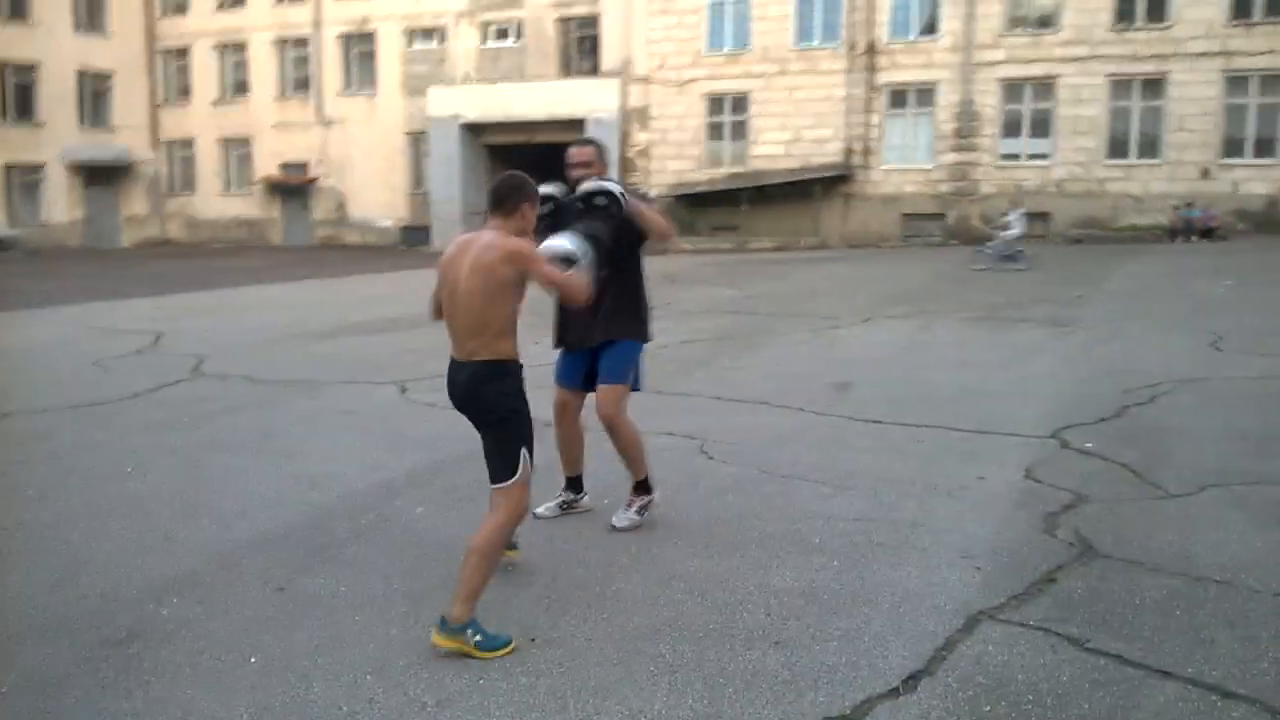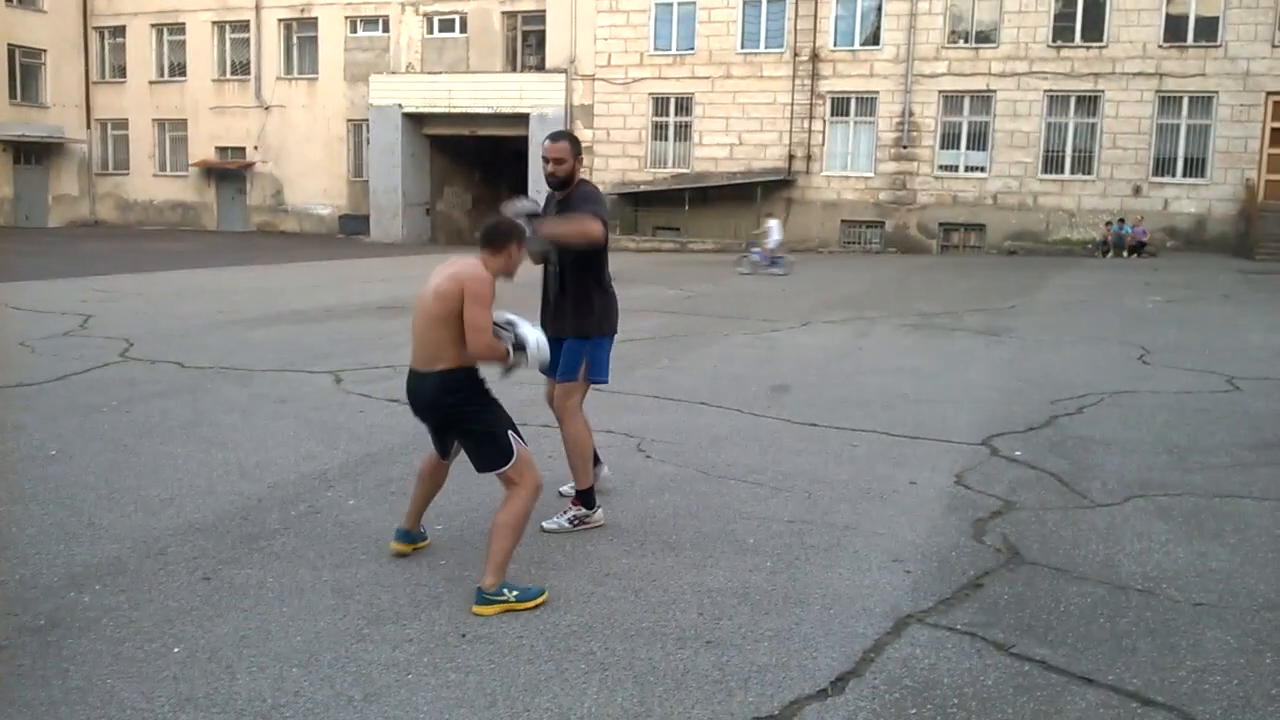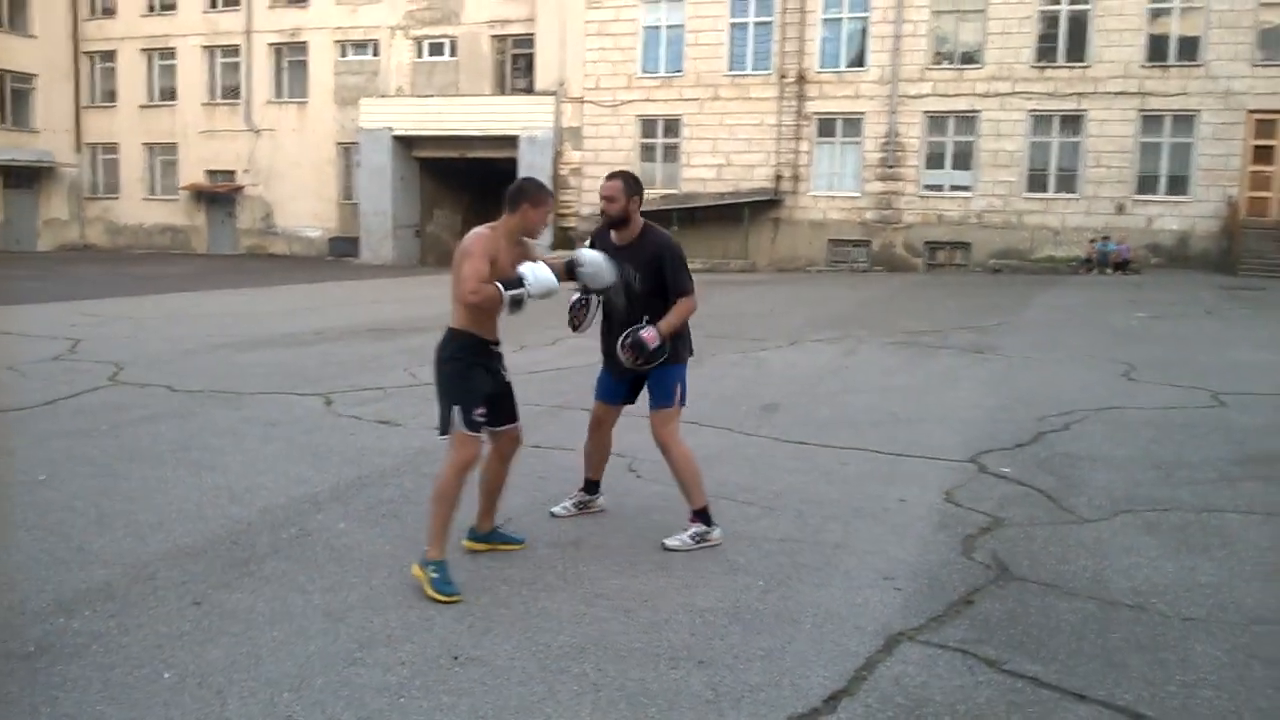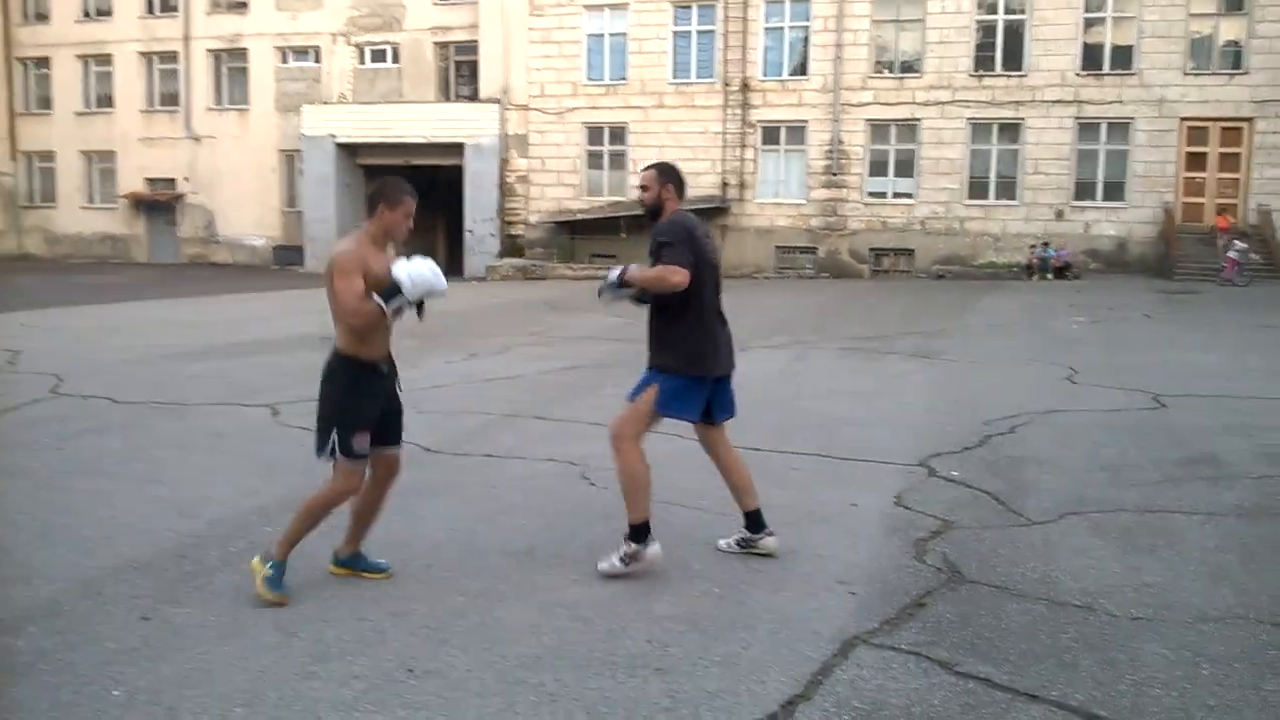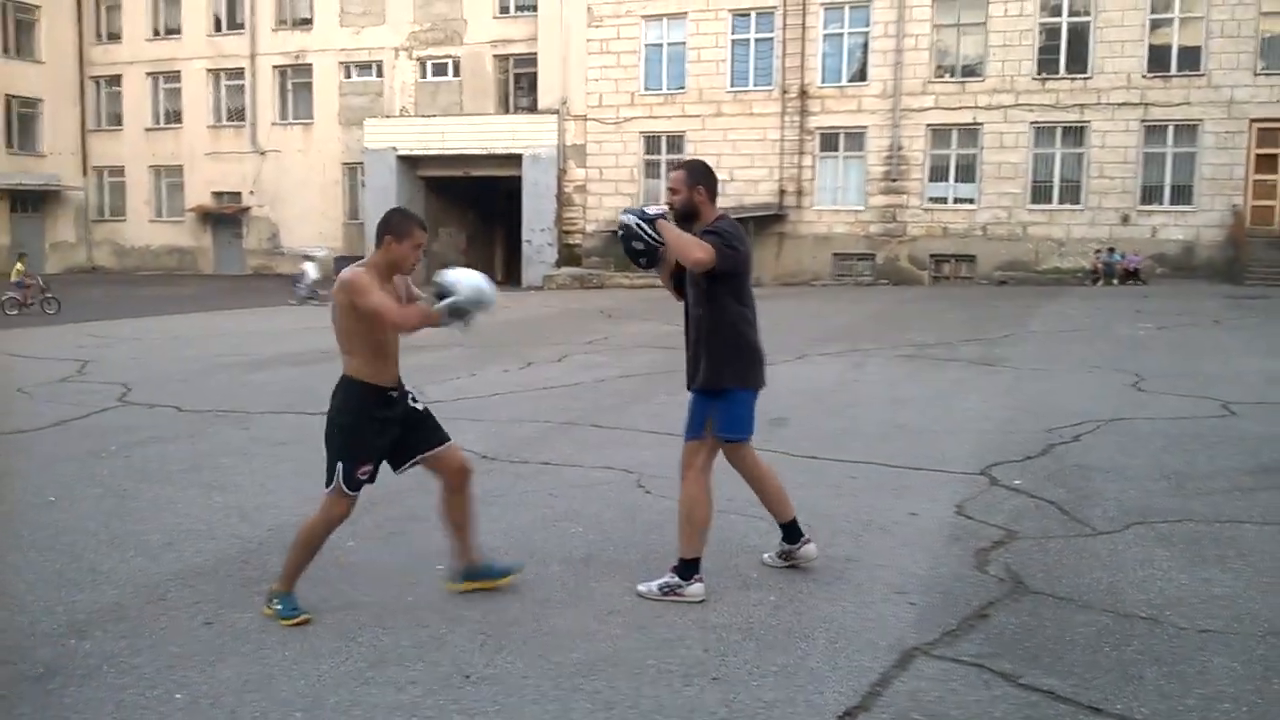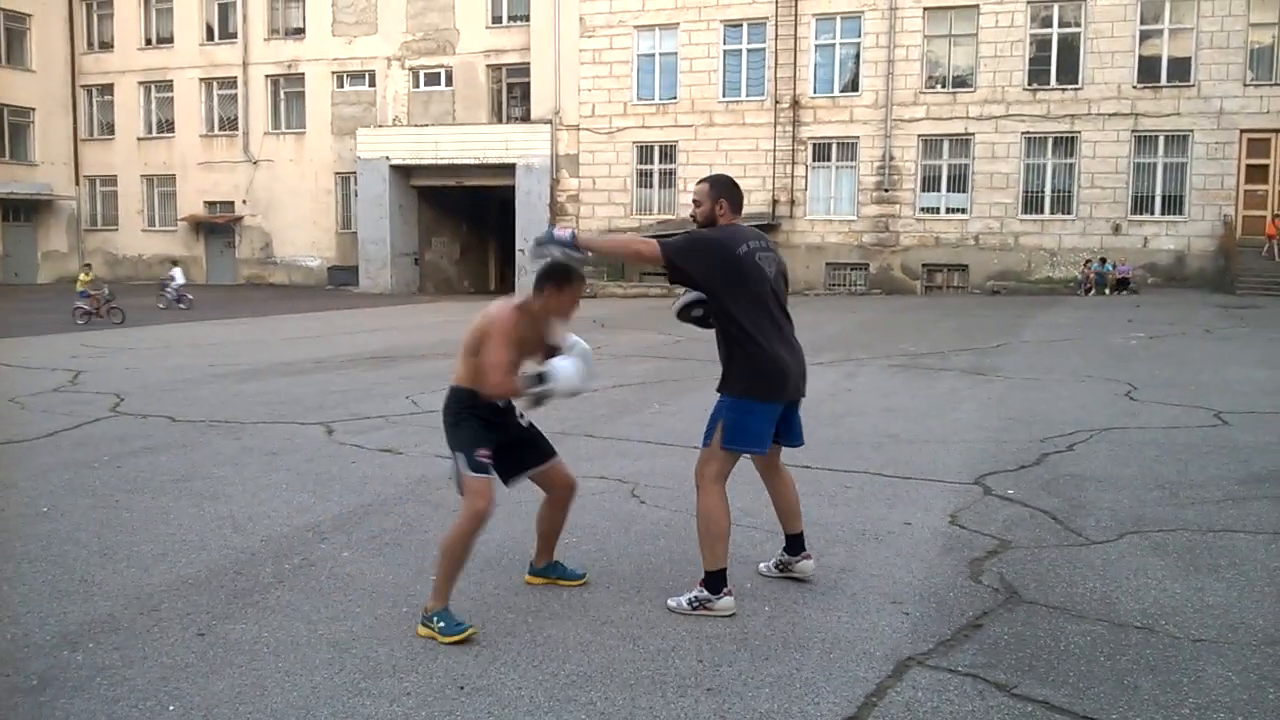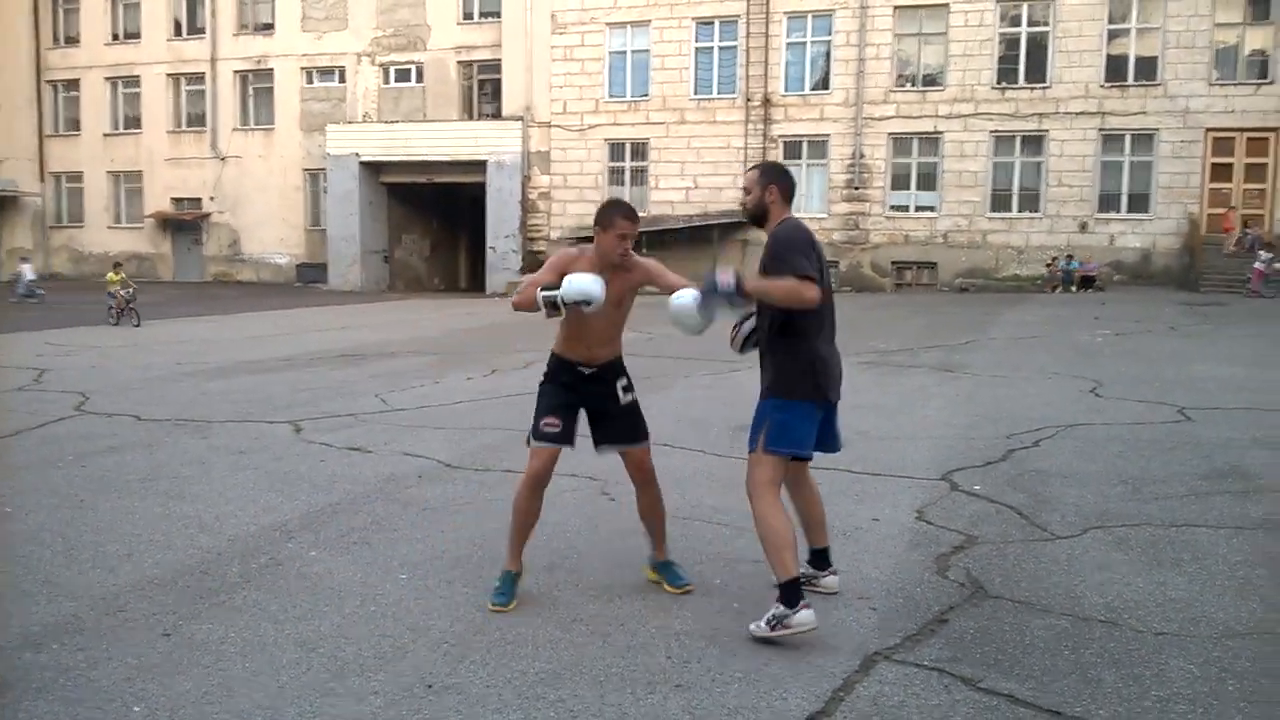
dt=0.7s
person 1, frame 1
left shoulder: (456, 249)
right shoulder: (513, 251)
left elbow: (439, 311)
right elbow: (578, 294)
right wrist: (572, 274)
left hip: (459, 376)
right hip: (495, 379)
left knee: (508, 471)
right knee: (512, 503)
left ankle: (496, 541)
right ankle: (457, 620)
person 1, frame 2
left shoulder: (449, 267)
right shoulder: (480, 280)
right elbow: (480, 347)
right wrist: (512, 354)
left hip: (421, 386)
right hip: (458, 388)
left knee: (444, 451)
right knee: (525, 484)
left ankle: (408, 531)
right ankle: (491, 588)
person 1, frame 3
left shoulder: (517, 246)
right shoulder: (481, 240)
left elbow: (543, 269)
right elbow: (471, 294)
left wrist: (572, 267)
right wrist: (515, 290)
left hip: (488, 352)
right hip: (462, 354)
left knee: (508, 439)
right knee: (464, 453)
left ankle: (483, 529)
right ankle: (431, 559)
person 1, frame 4
left shoulder: (386, 252)
right shoulder: (348, 255)
right elbow: (355, 316)
left wrist: (409, 292)
right wrist: (397, 293)
left hip: (383, 371)
right hip: (350, 375)
left knee: (387, 466)
right knee: (346, 484)
left ankle: (348, 554)
right ankle: (274, 559)
person 1, frame 5
left shoulder: (399, 281)
right shoulder: (355, 280)
left elbow: (415, 317)
right elbow: (402, 321)
left wrist: (451, 306)
right wrist: (453, 306)
left hip: (396, 396)
right hip: (359, 403)
left knee: (459, 468)
right knee: (337, 508)
left ankle: (468, 566)
right ankle: (281, 591)
person 1, frame 6
left shoulder: (539, 318)
right shoulder: (504, 319)
left elbow: (546, 348)
right elbow: (501, 386)
left wrist: (567, 353)
right wrist: (547, 382)
left hip: (504, 414)
right hip: (468, 413)
left knee: (564, 484)
right knee: (478, 507)
left ankle: (542, 564)
right ankle: (435, 609)
person 1, frame 7
left shoulder: (639, 268)
right shoulder: (568, 260)
left elbow: (682, 287)
right elbow: (519, 299)
right wrist: (559, 299)
left hip: (609, 375)
right hip: (563, 375)
left knee: (643, 470)
right knee: (537, 473)
left ankle: (660, 560)
right ankle: (512, 570)
person 2, frame 1
left shoulder: (624, 206)
left elbow: (664, 233)
left wrist: (627, 200)
left hip: (620, 328)
right hip: (578, 329)
left knee: (610, 412)
right knee: (564, 408)
left ankle: (643, 490)
right ankle: (574, 492)
person 2, frame 2
left shoulder: (587, 197)
right shoulder: (554, 199)
left elbow: (592, 231)
left wrist: (537, 227)
right wrist: (529, 250)
left hip: (590, 319)
right hip: (562, 317)
left knee: (567, 405)
right knee: (557, 398)
left ankle: (586, 506)
right ankle: (593, 467)
person 2, frame 3
left shoulder: (662, 246)
right shoulder: (600, 239)
left elbow: (687, 301)
left wrist: (657, 333)
left hip: (663, 351)
right hip: (620, 348)
left knee: (664, 433)
right knee: (599, 420)
left ankle: (704, 524)
right ankle: (590, 493)
person 2, frame 4
left shoulder: (673, 227)
right shoulder: (692, 228)
left elbow: (676, 279)
left wrist: (627, 276)
right wrist: (643, 284)
left hip: (681, 357)
right hip: (712, 353)
left knee: (624, 433)
right knee: (715, 440)
left ankle: (638, 542)
right ankle: (758, 531)
person 2, frame 5
left shoulder: (726, 233)
right shoulder: (697, 235)
left elbow: (698, 259)
right elbow: (680, 289)
left wrist: (661, 223)
left hip: (727, 369)
right hip: (717, 366)
left knee: (694, 465)
right knee: (739, 454)
left ankle: (687, 576)
right ankle: (795, 540)
person 2, frame 6
left shoulder: (710, 244)
right shoulder: (763, 245)
left elbow: (646, 248)
left wrist: (575, 239)
left hip: (753, 379)
right hip: (786, 370)
left knee: (708, 476)
right knee: (768, 461)
left ankle: (714, 590)
right ankle: (797, 554)
person 2, frame 7
left shoulder: (787, 238)
right shoulder: (793, 237)
left elbow: (807, 295)
left wrist: (743, 284)
right wrist: (762, 323)
left hip: (795, 381)
right hip: (813, 374)
left knee: (762, 483)
right knee: (795, 472)
left ankle: (791, 603)
right ankle: (821, 567)
